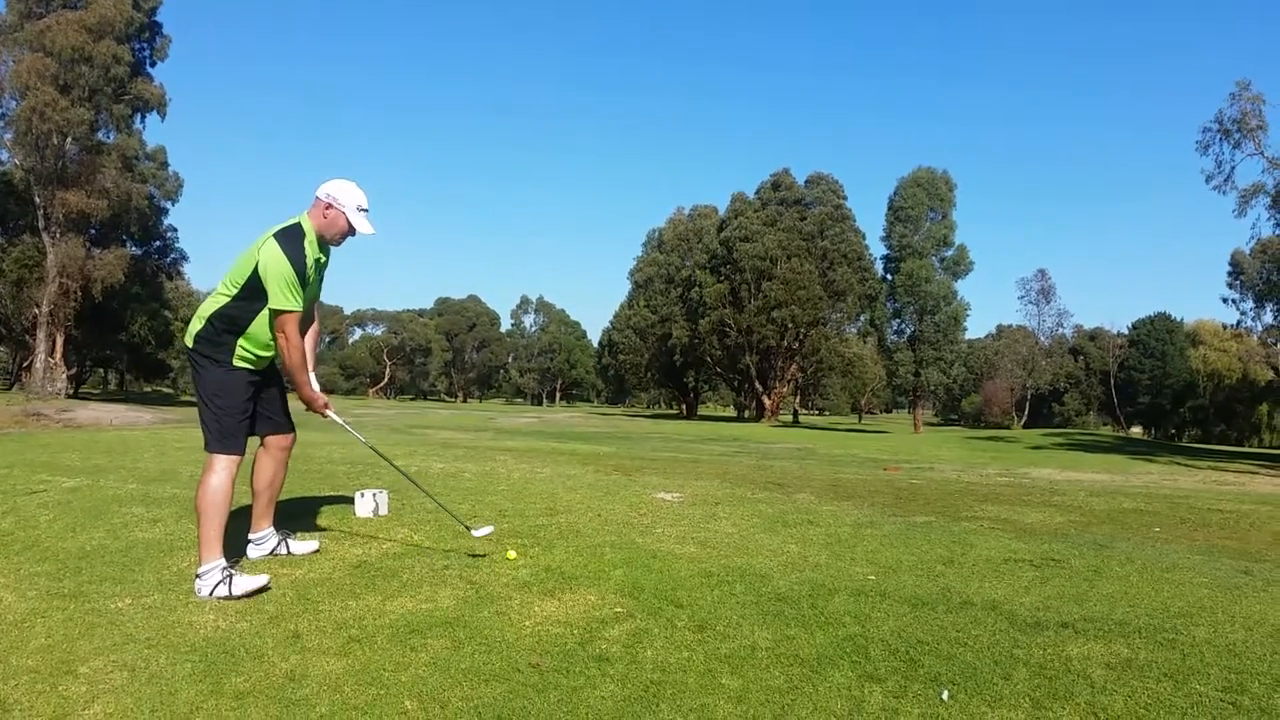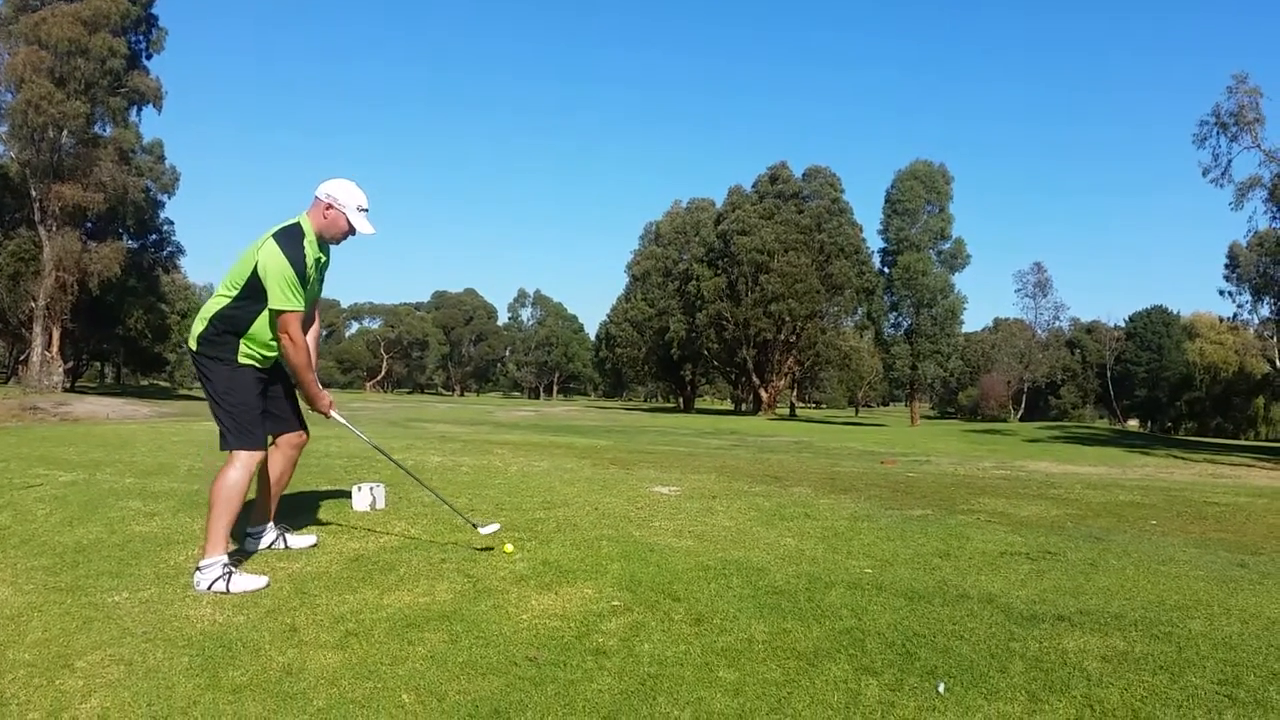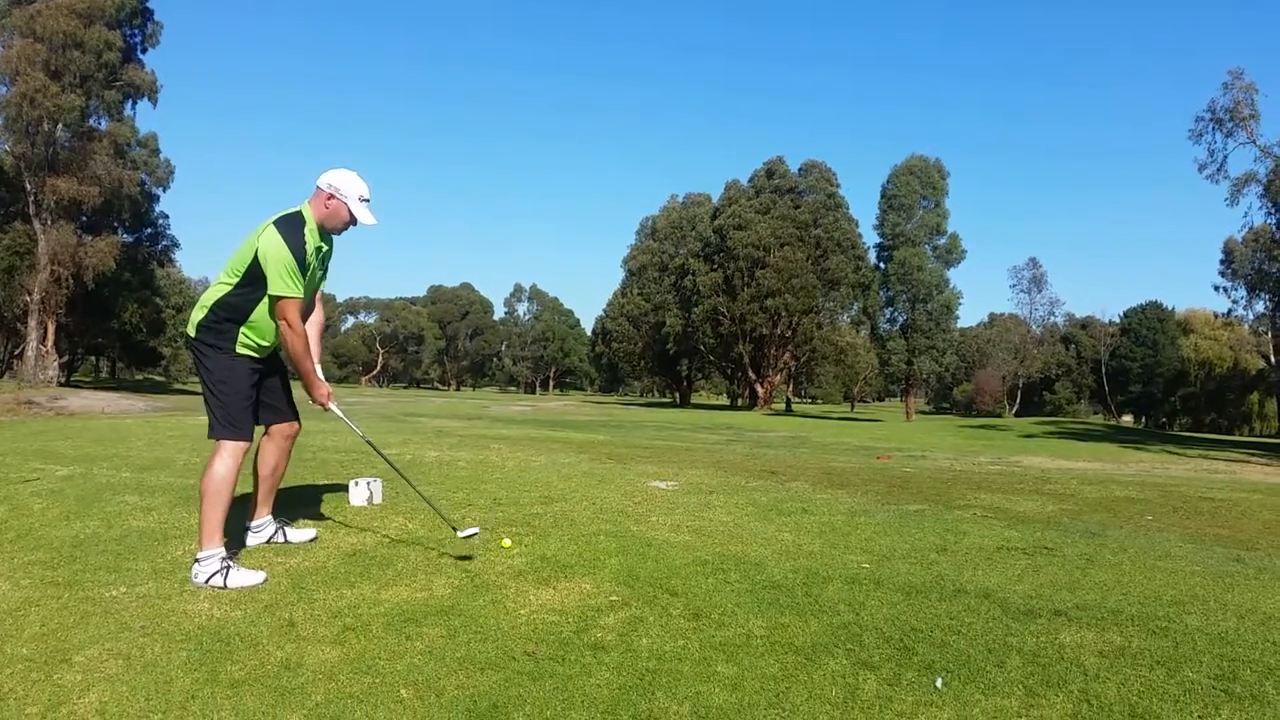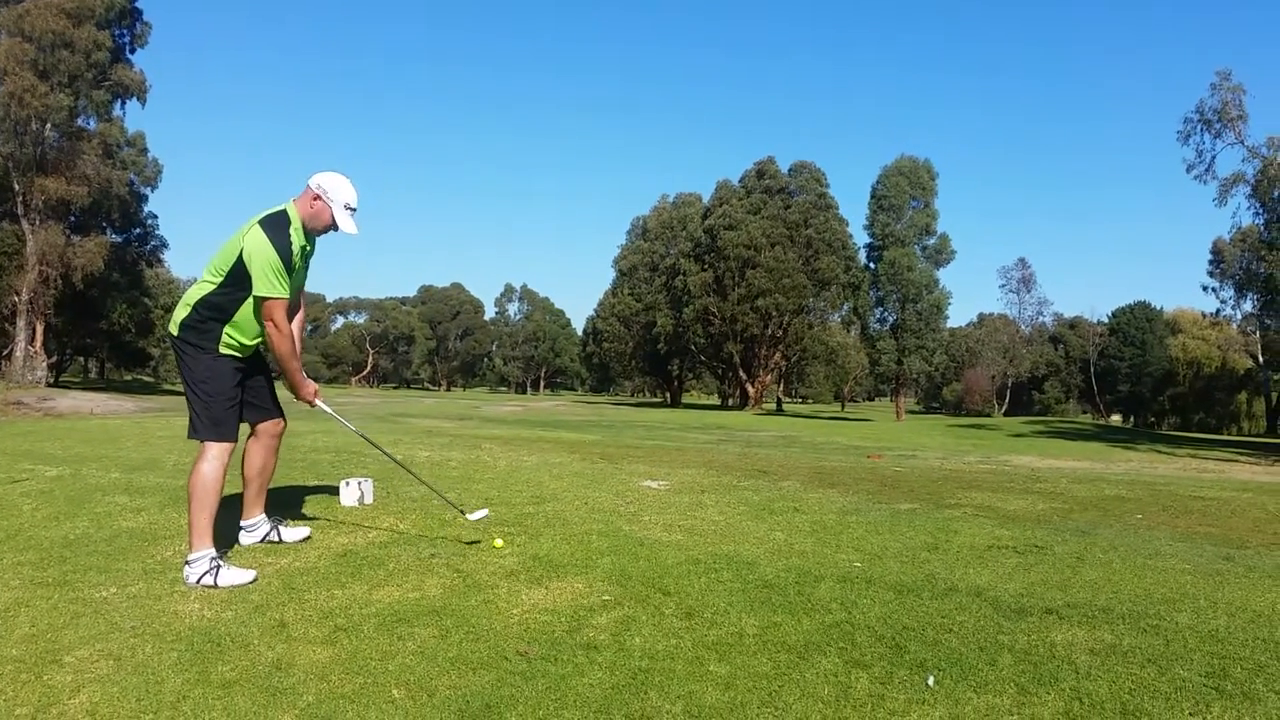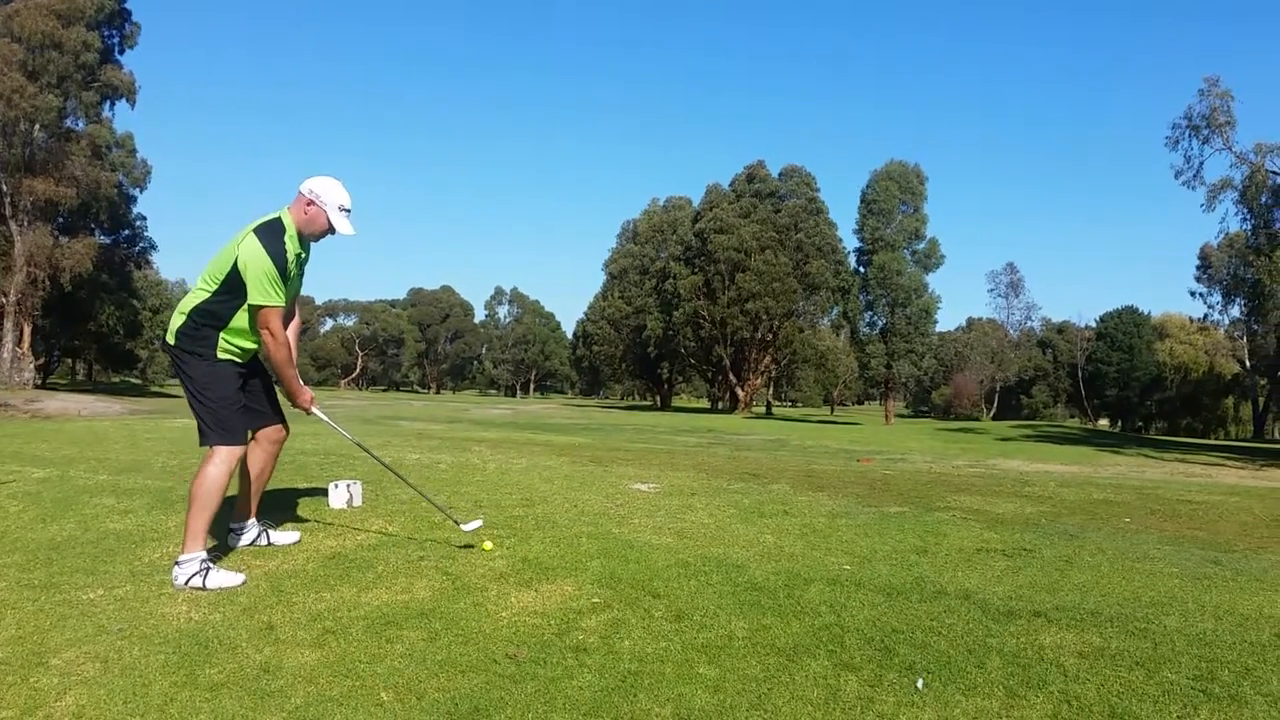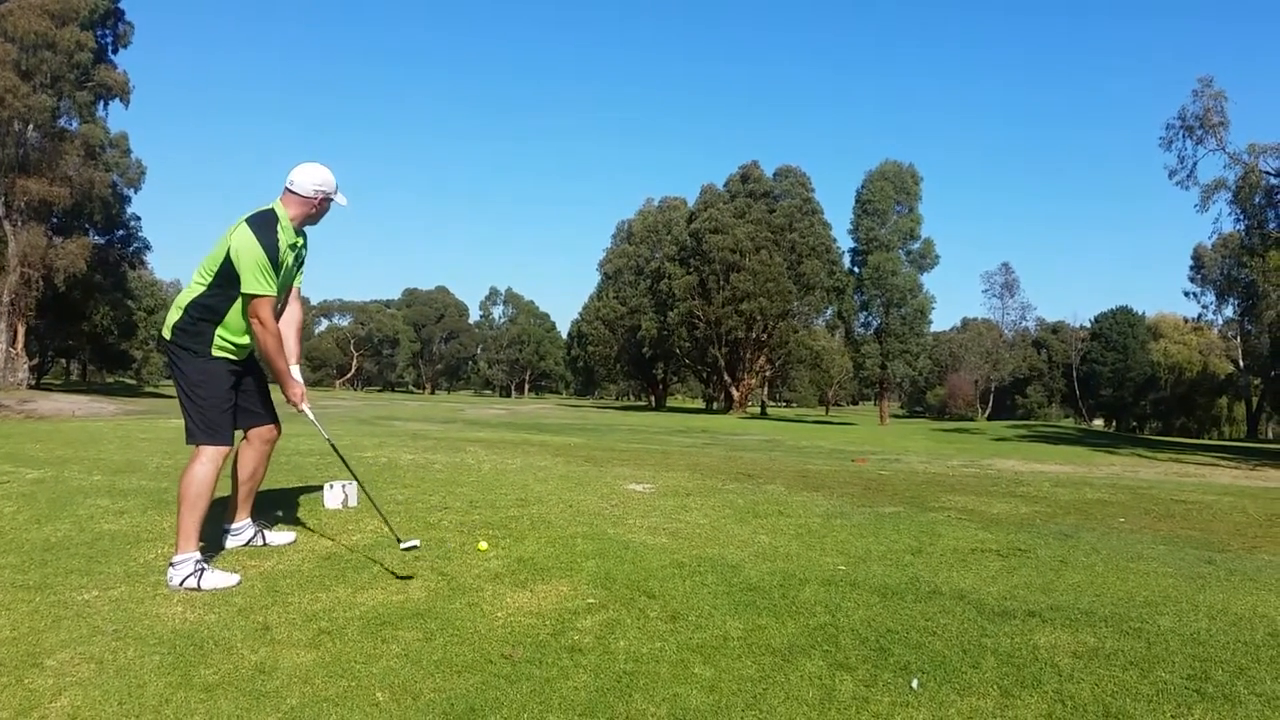
dt=0.5s
person 1, frame 1
left shoulder: (317, 250)
right shoulder: (286, 250)
left elbow: (308, 318)
right elbow: (287, 335)
left wrist: (309, 379)
right wrist: (306, 393)
left hip: (254, 354)
right hip: (219, 353)
left knee: (280, 439)
right knee: (226, 455)
left ankle: (262, 536)
right ankle: (211, 571)
person 1, frame 2
left shoulder: (318, 250)
right shoulder: (285, 251)
left elbow: (310, 319)
right elbow: (290, 336)
left wrist: (311, 382)
right wrist: (314, 392)
left hip: (259, 353)
right hip: (223, 351)
left knee: (292, 436)
right knee: (247, 451)
left ankle: (261, 530)
right ankle: (212, 565)
person 1, frame 3
left shoulder: (320, 240)
right shoulder: (285, 238)
left elbow: (312, 308)
right elbow: (289, 321)
left wrist: (317, 370)
right wrist: (311, 382)
left hip: (257, 344)
right hip: (221, 340)
left knee: (283, 427)
right knee: (233, 442)
left ankle: (261, 524)
right ankle: (210, 559)
person 1, frame 4
left shoulder: (303, 237)
right shoulder: (271, 237)
left elbow: (294, 307)
right elbow: (275, 322)
left wrist: (296, 371)
right wrist: (298, 381)
left hip: (240, 342)
right hip: (204, 340)
left knee: (270, 426)
right knee: (218, 442)
left ankle: (253, 523)
right ankle: (201, 560)
person 1, frame 5
left shoulder: (298, 244)
right shoulder: (265, 246)
left elbow: (289, 314)
right elbow: (271, 330)
left wrist: (292, 376)
right wrist: (295, 388)
left hip: (236, 347)
right hip: (201, 346)
left knee: (272, 431)
right knee: (228, 446)
left ankle: (244, 526)
right ankle: (191, 561)
person 1, frame 6
left shoulder: (296, 239)
right shoulder: (258, 236)
left elbow: (290, 304)
right elbow: (262, 321)
left wrist: (294, 370)
right wrist: (285, 381)
left hip: (234, 347)
right hip: (197, 343)
left knee: (264, 430)
right knee: (213, 447)
left ankle: (239, 527)
right ankle: (184, 563)
